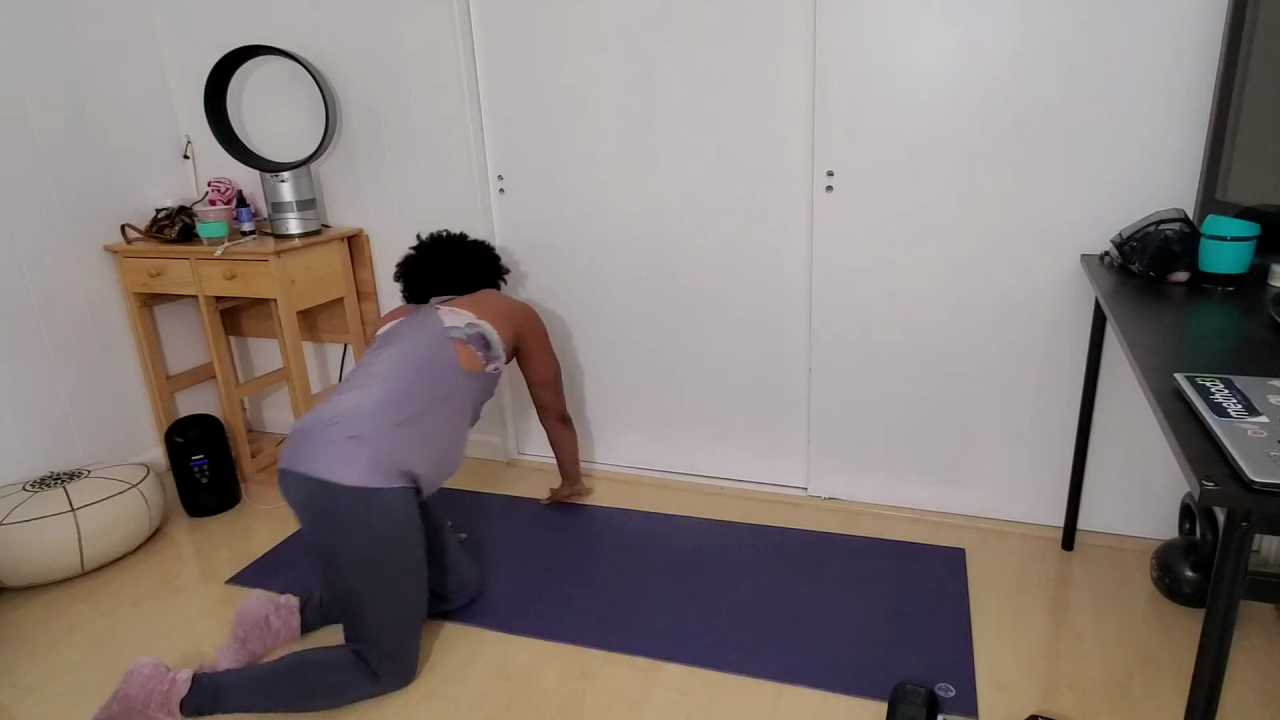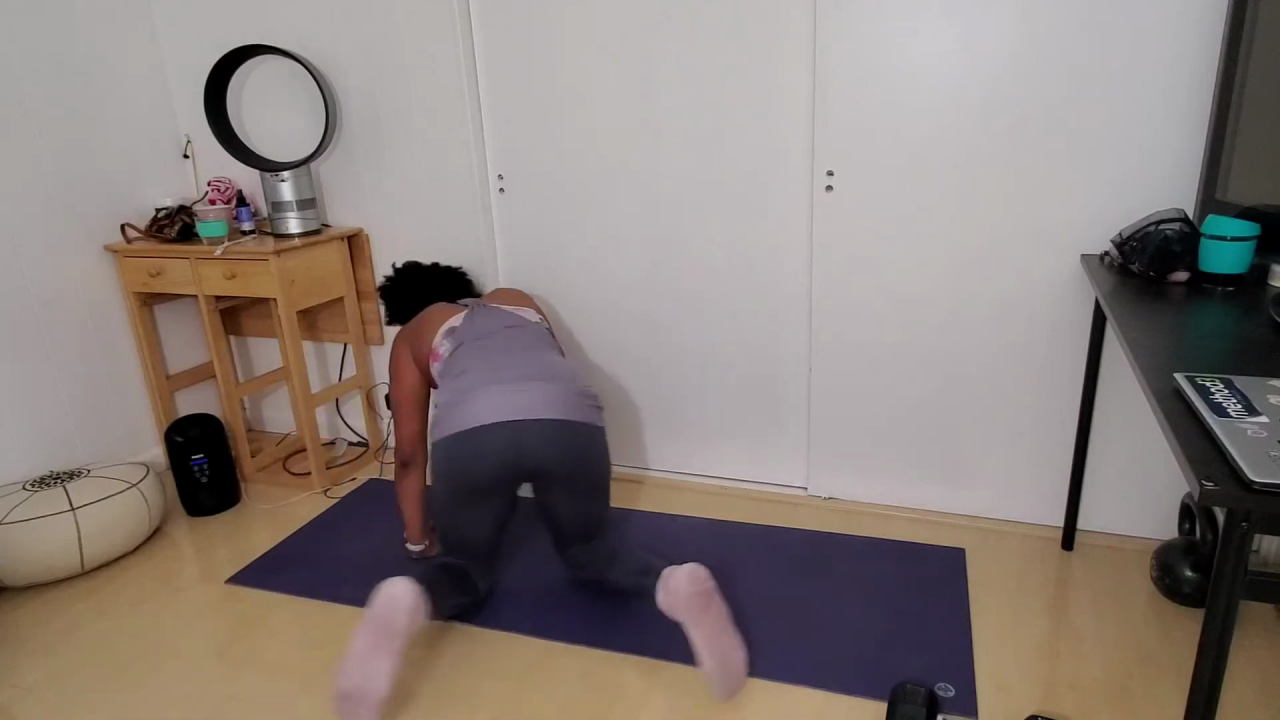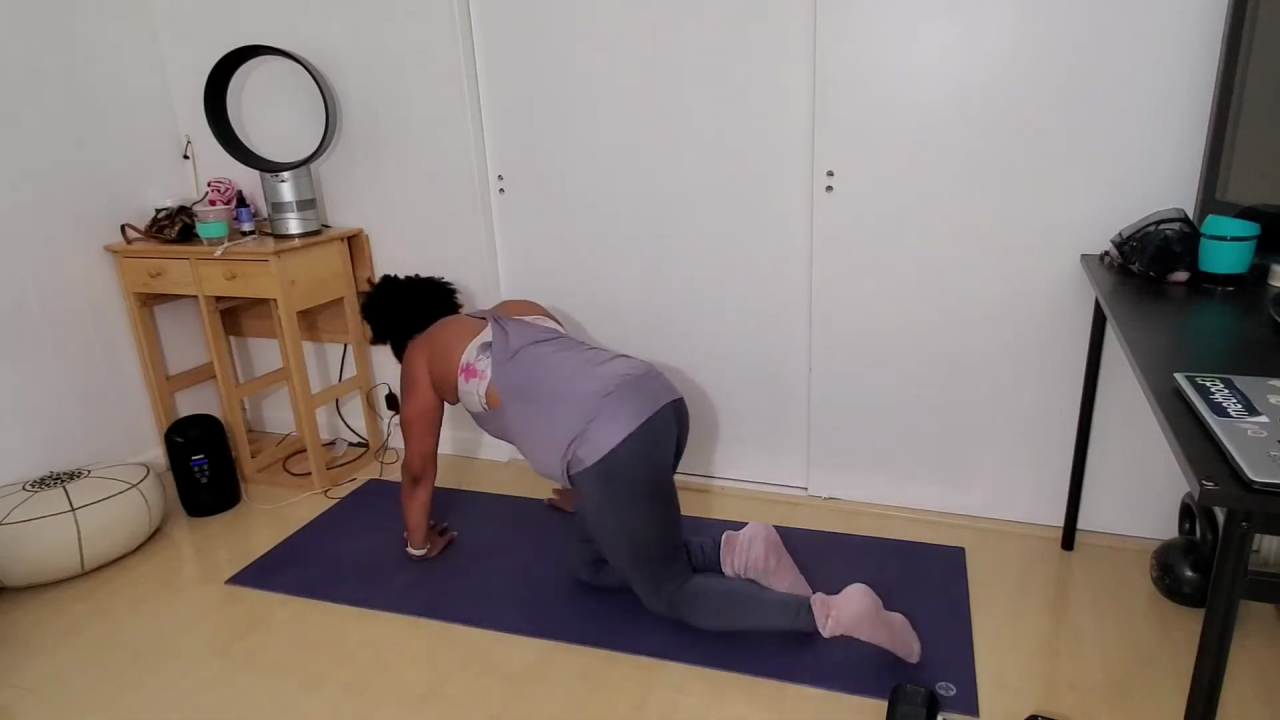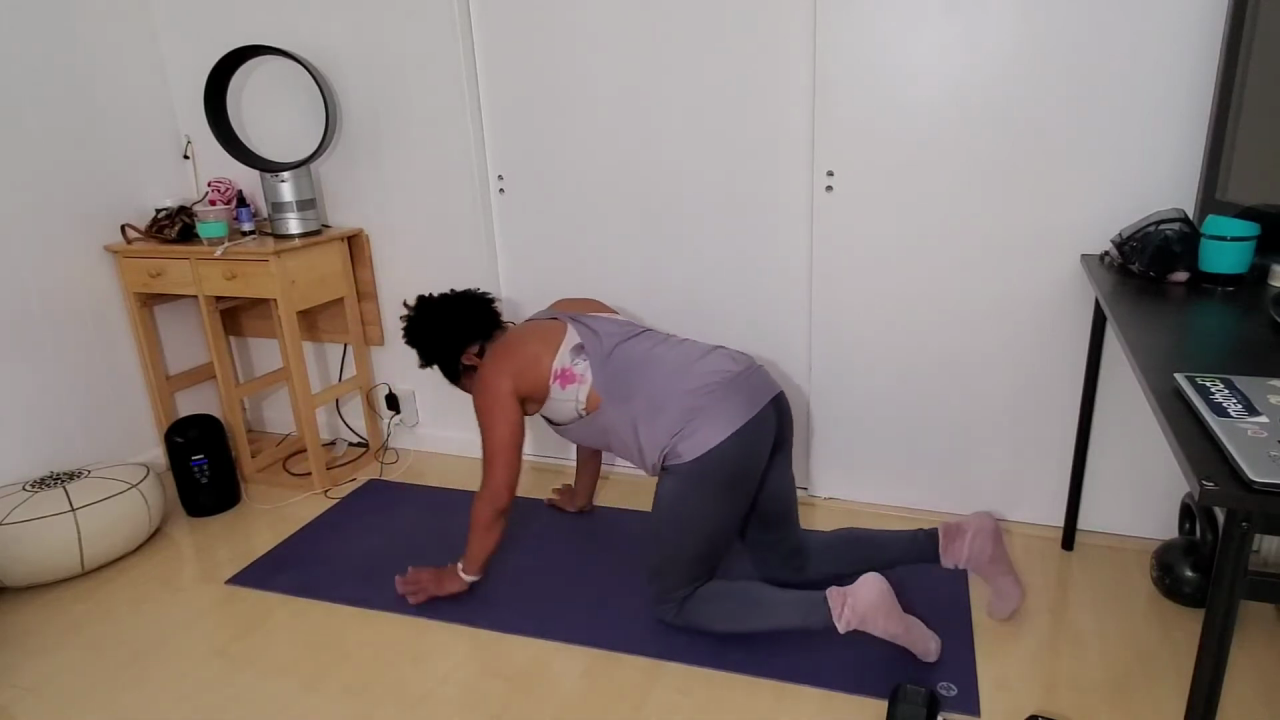
dt=0.7s
person 1, frame 1
left shoulder: (396, 319)
right shoulder: (511, 313)
right elbow: (555, 413)
left wrist: (424, 527)
right wrist: (570, 481)
left hip: (309, 463)
right hip: (356, 484)
left knee: (457, 585)
right knee: (385, 666)
left ankle: (290, 613)
person 1, frame 2
left shoulder: (410, 337)
right shoulder: (520, 301)
left elbow: (407, 455)
left wrist: (417, 536)
right wrist: (559, 491)
left hip: (469, 429)
right hip: (569, 418)
left knee: (460, 570)
right knee: (588, 551)
left ankle: (408, 602)
right ankle: (676, 585)
person 1, frame 3
left shoulder: (422, 354)
right shoulder: (519, 308)
left elbow: (417, 470)
left wrist: (419, 542)
right wrist: (578, 491)
left hip: (613, 443)
right hip: (658, 399)
left knee: (670, 594)
right knee: (596, 564)
left ankle: (831, 611)
right ankle: (737, 551)
person 1, frame 4
left shoulder: (498, 371)
right shoulder: (564, 315)
left elbow: (496, 497)
left wrist: (461, 575)
right wrist: (581, 495)
left hip: (711, 438)
right hip: (754, 395)
left knee: (675, 600)
right knee: (787, 561)
left ankle: (846, 606)
right ankle: (958, 540)
